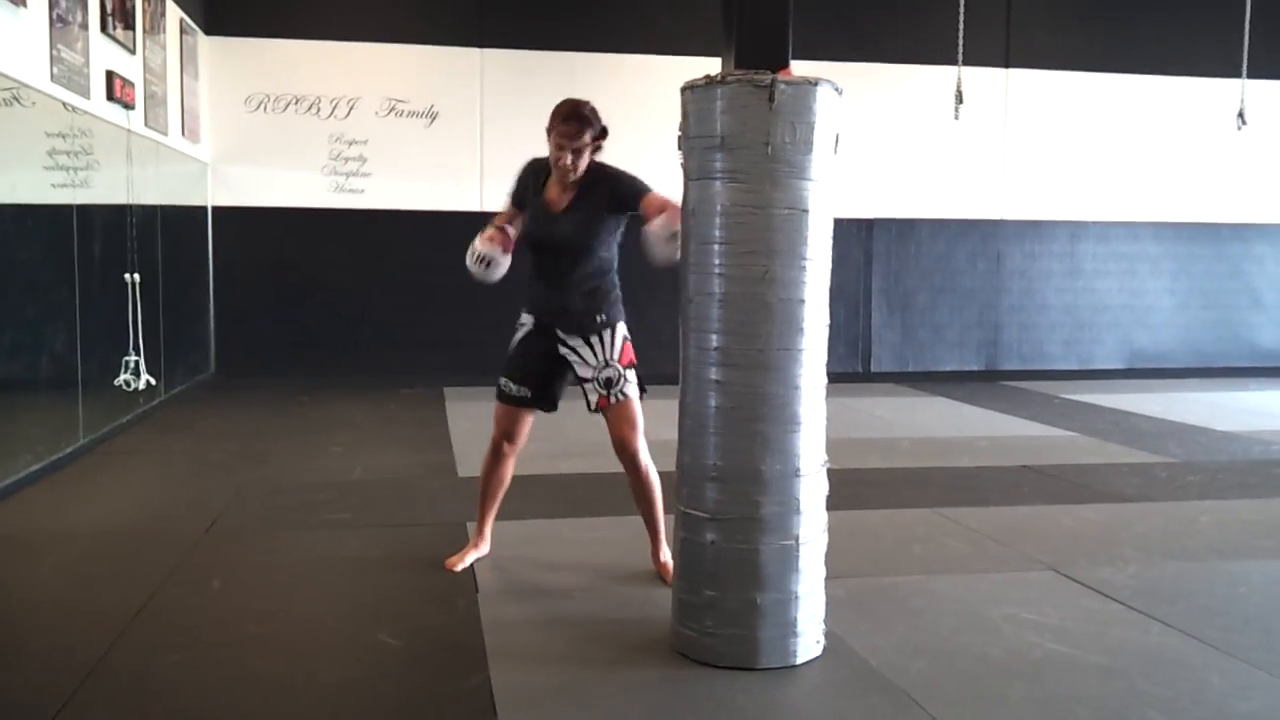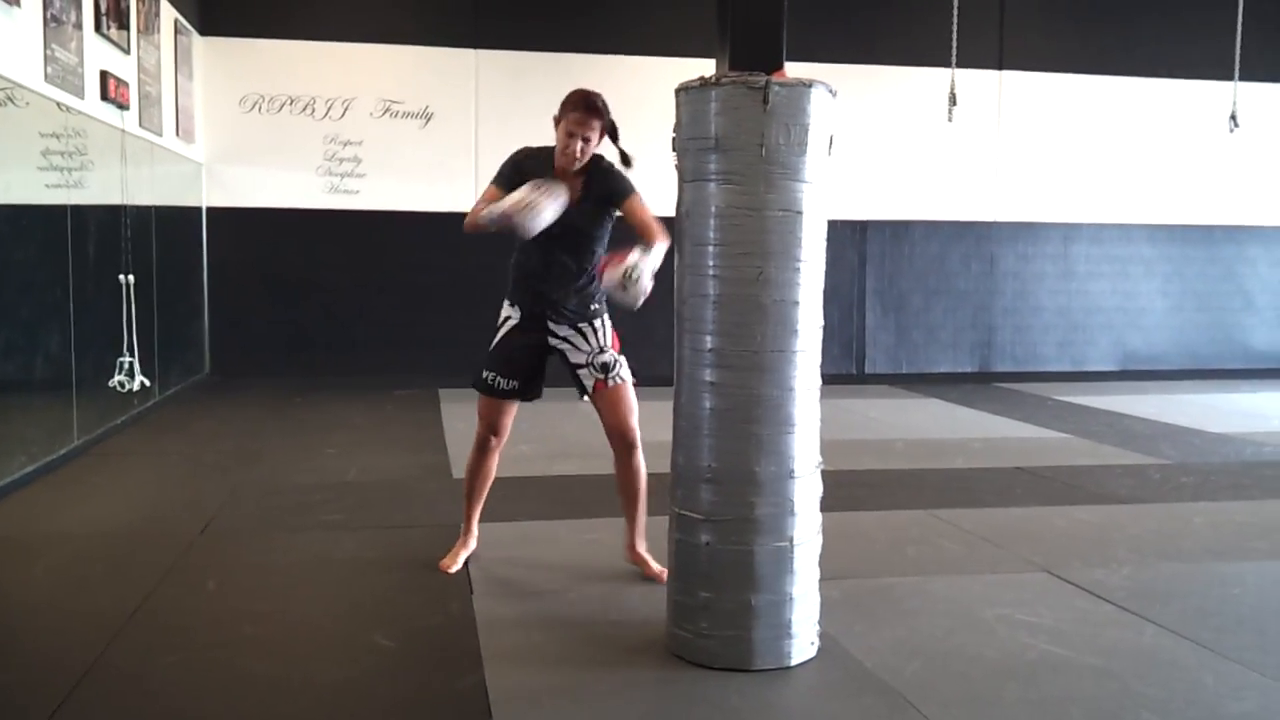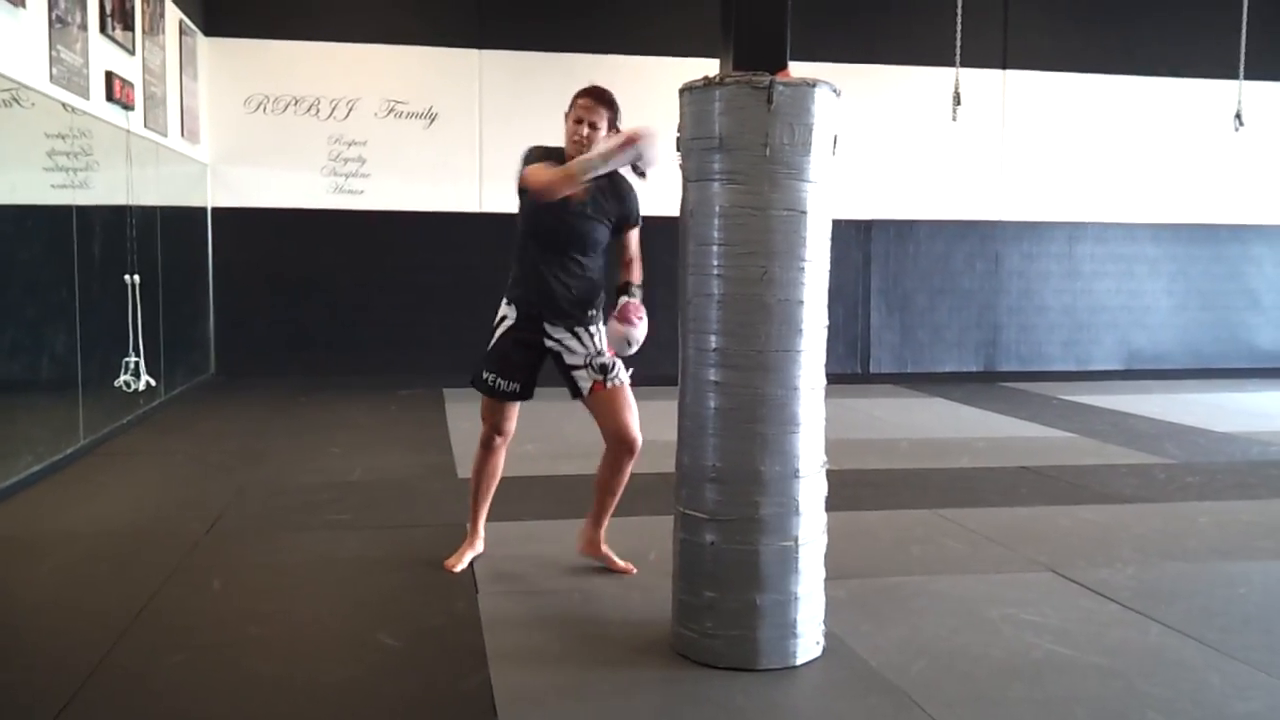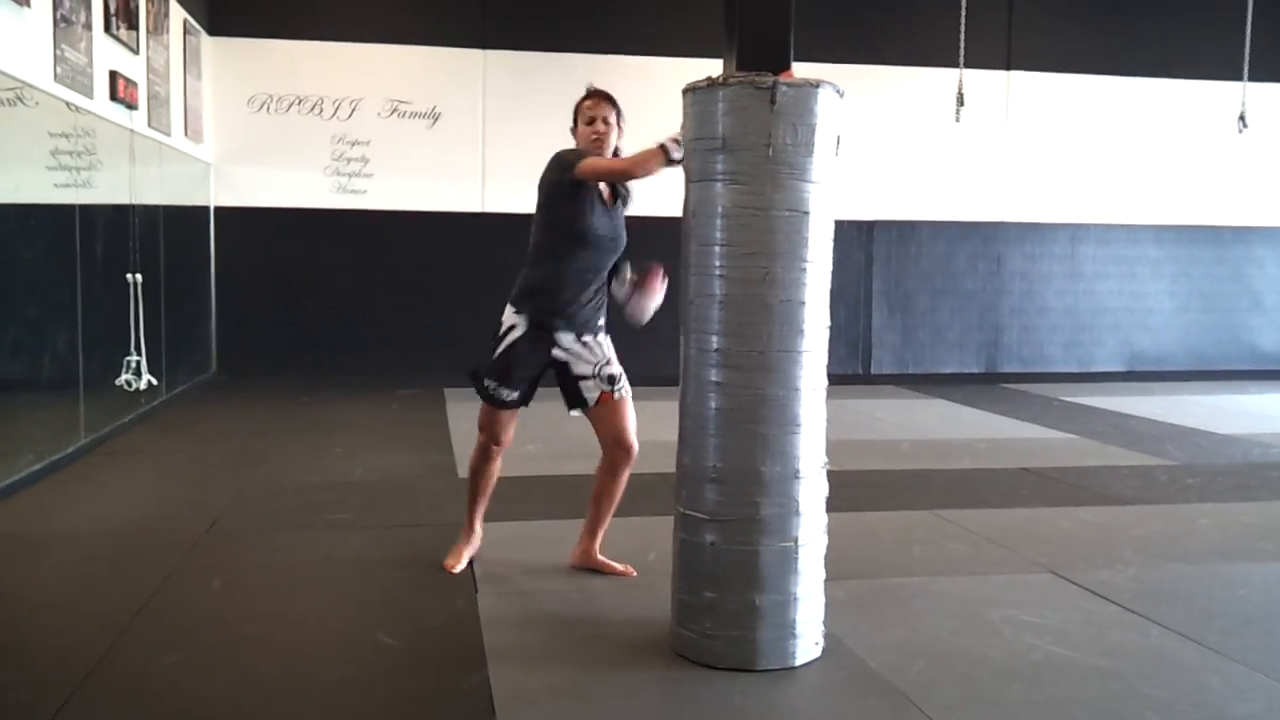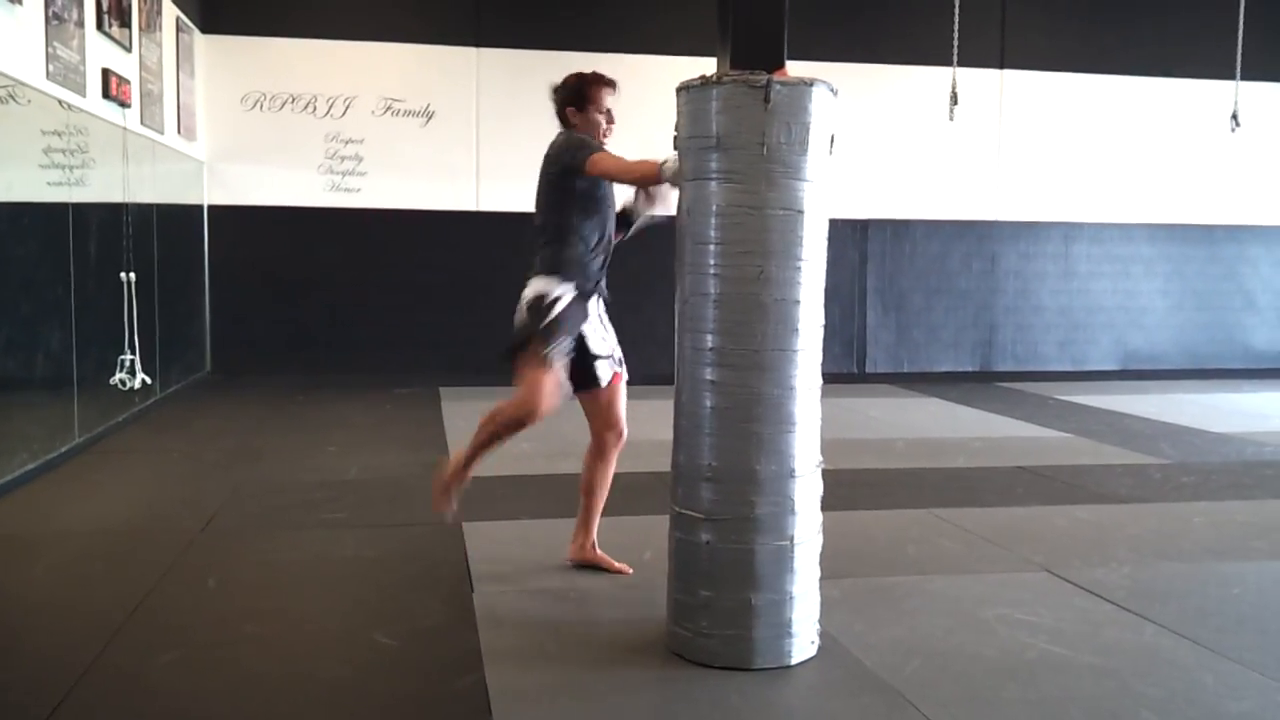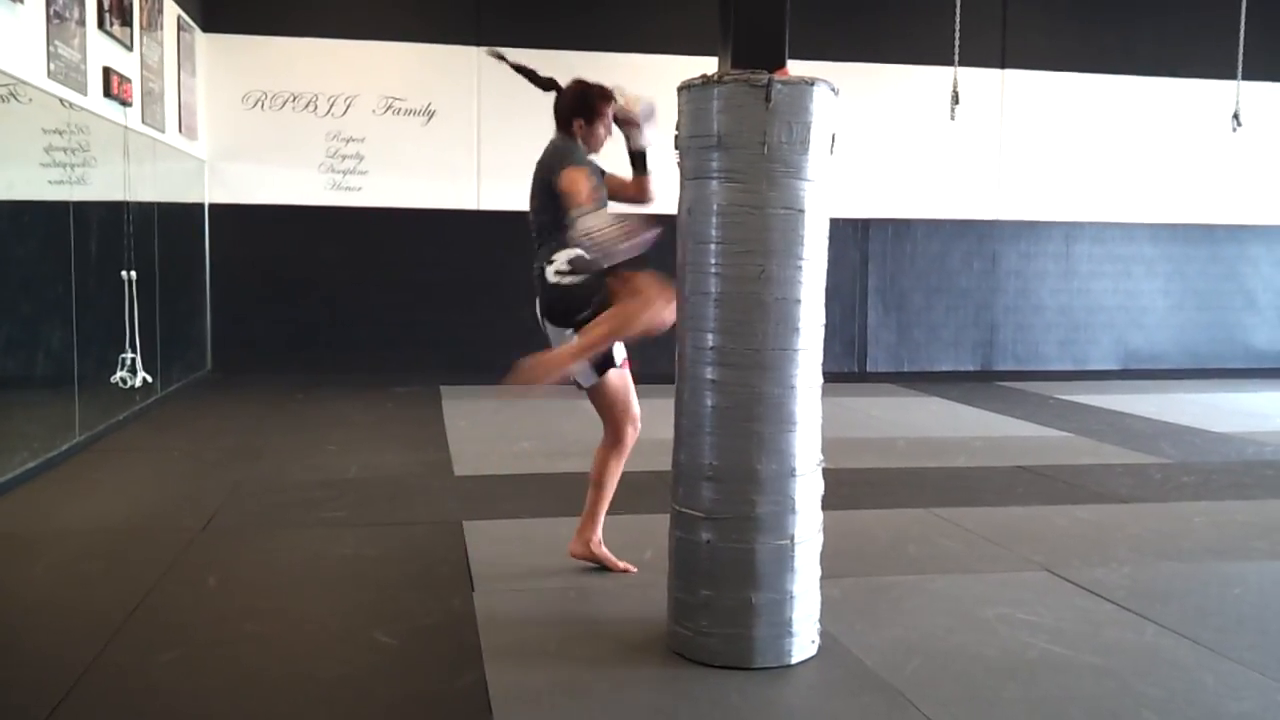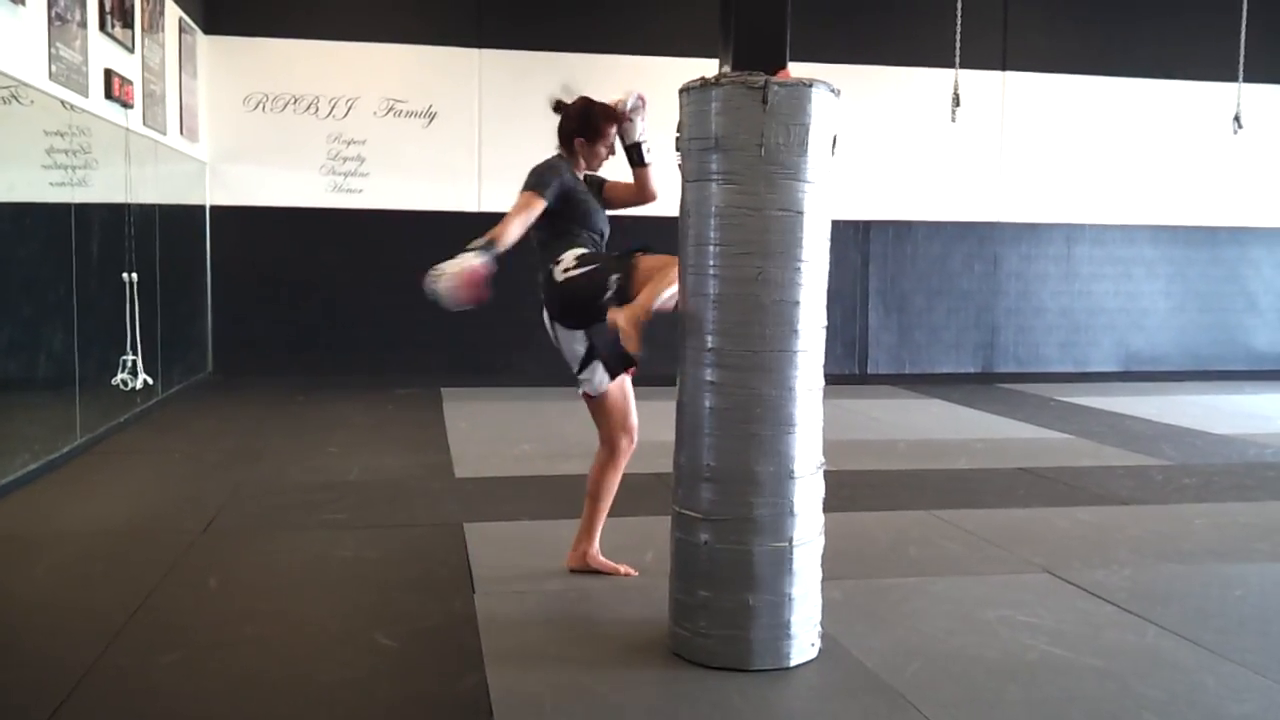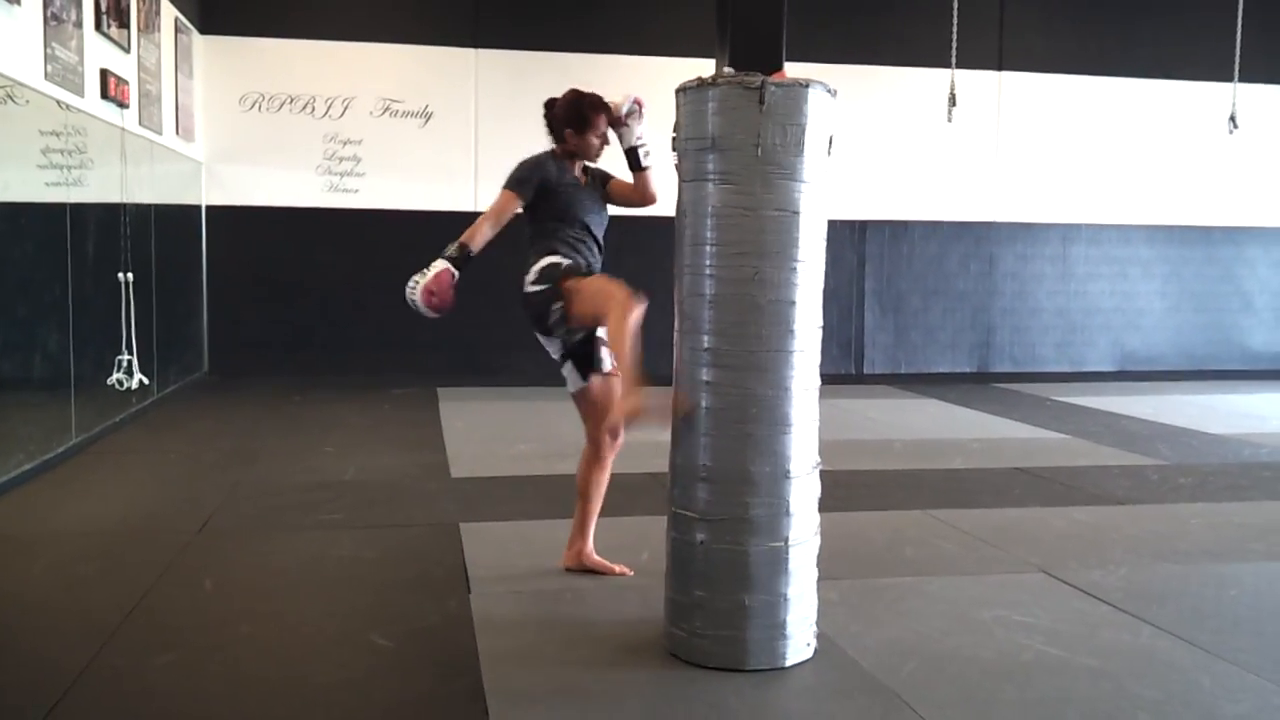
dt=0.1s
person 1, frame 1
left shoulder: (613, 184)
right shoulder: (532, 175)
left elbow: (672, 213)
right elbow: (507, 226)
left wrist: (676, 225)
right wrist: (494, 237)
left hip: (598, 328)
right hip: (540, 324)
left knee: (631, 447)
right knee: (504, 440)
left ankle: (661, 552)
right ankle: (481, 539)
person 1, frame 2
left shoulder: (610, 181)
right shoulder: (526, 161)
left elbow: (656, 235)
right elbow: (474, 220)
right wrist: (504, 210)
left hip: (584, 321)
right hip: (525, 314)
left knee: (627, 435)
right knee: (490, 432)
left ankle: (637, 545)
right ankle: (468, 537)
person 1, frame 3
left shoulder: (618, 190)
right shoulder: (541, 160)
left elbow: (631, 257)
right elbow: (549, 187)
left wrist: (630, 299)
right wrist: (610, 156)
left hip: (581, 324)
right hip: (523, 315)
left knee: (627, 439)
right knee: (495, 433)
left ankle: (593, 538)
right ankle: (474, 537)
person 1, frame 4
left shoulder: (613, 195)
right shoulder: (564, 166)
right elbow: (627, 168)
left wrist: (627, 281)
right wrist: (675, 147)
left hip: (584, 329)
right hip: (531, 320)
left knee: (624, 445)
right knee: (493, 438)
left ankle: (588, 548)
right ankle: (470, 534)
person 1, frame 5
left shoulder: (594, 176)
right shoulder: (571, 147)
right elbow: (633, 173)
left wrist: (637, 212)
right wrist: (672, 171)
left hip: (586, 304)
right hip: (557, 290)
left knee: (613, 430)
right knee: (535, 404)
left ankle: (584, 543)
right ankle: (461, 464)
person 1, frame 6
left shoulder: (586, 165)
right shoulder: (565, 152)
left elbow: (640, 194)
right elbow: (581, 194)
left wrist: (636, 144)
right wrist: (596, 222)
left hip: (587, 296)
right hip: (570, 274)
left knee: (625, 426)
right knee: (658, 308)
left ankle: (587, 539)
right ankle: (563, 360)
person 1, frame 7
left shoulder: (589, 183)
right shoulder: (554, 173)
left elbow: (646, 194)
right elbow: (517, 219)
left wrist: (635, 138)
right wrist: (479, 255)
left hip: (581, 315)
right hip: (576, 277)
left knee: (621, 436)
right knee: (674, 270)
left ankle: (584, 550)
right ankle: (626, 323)
person 1, frame 8
left shoulder: (592, 177)
right shoulder: (541, 169)
left elbow: (646, 197)
right elbow: (491, 219)
left wrist: (633, 140)
right wrist: (451, 259)
left hip: (583, 312)
right hip: (554, 278)
left knee: (606, 434)
right knee: (627, 302)
left ankle: (580, 549)
right ankle: (629, 400)
